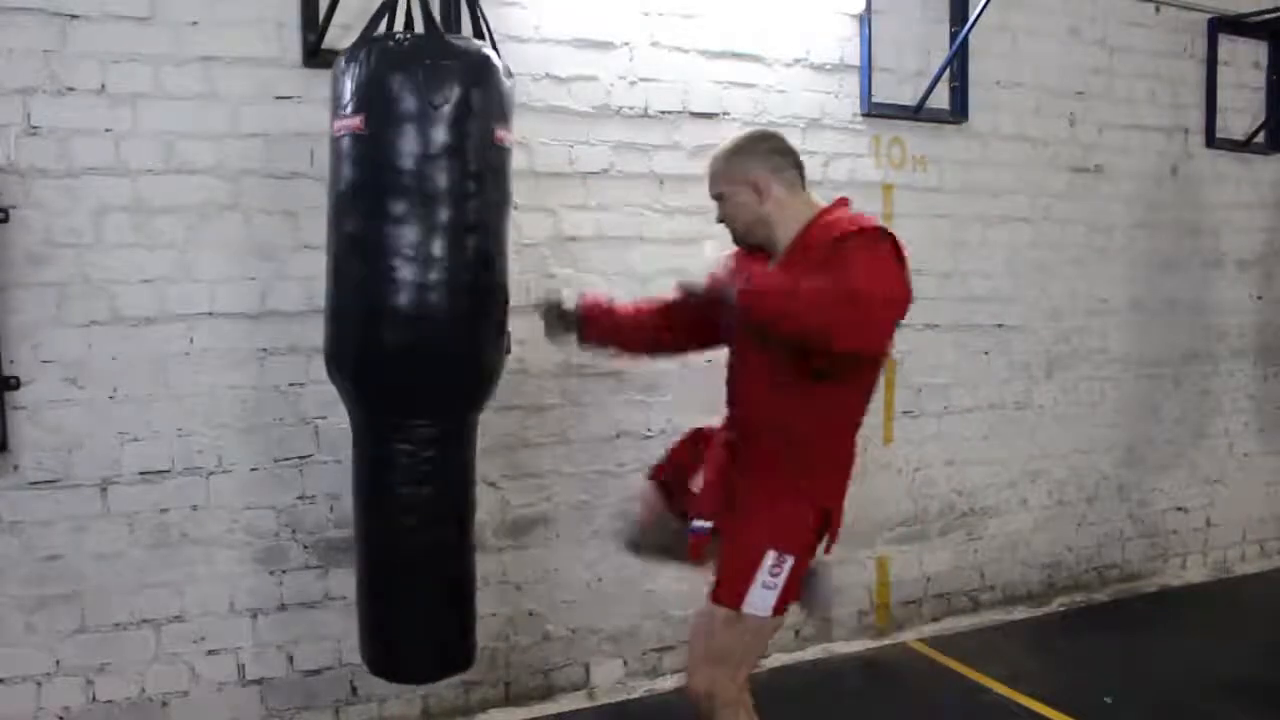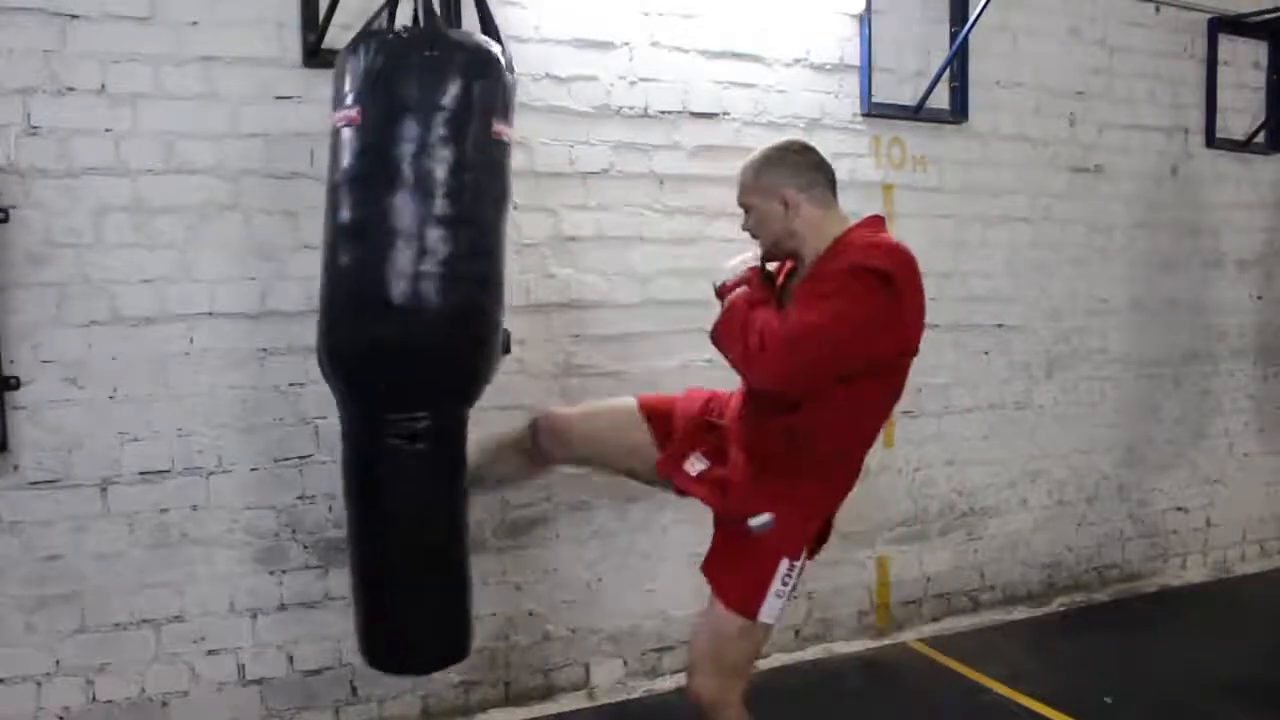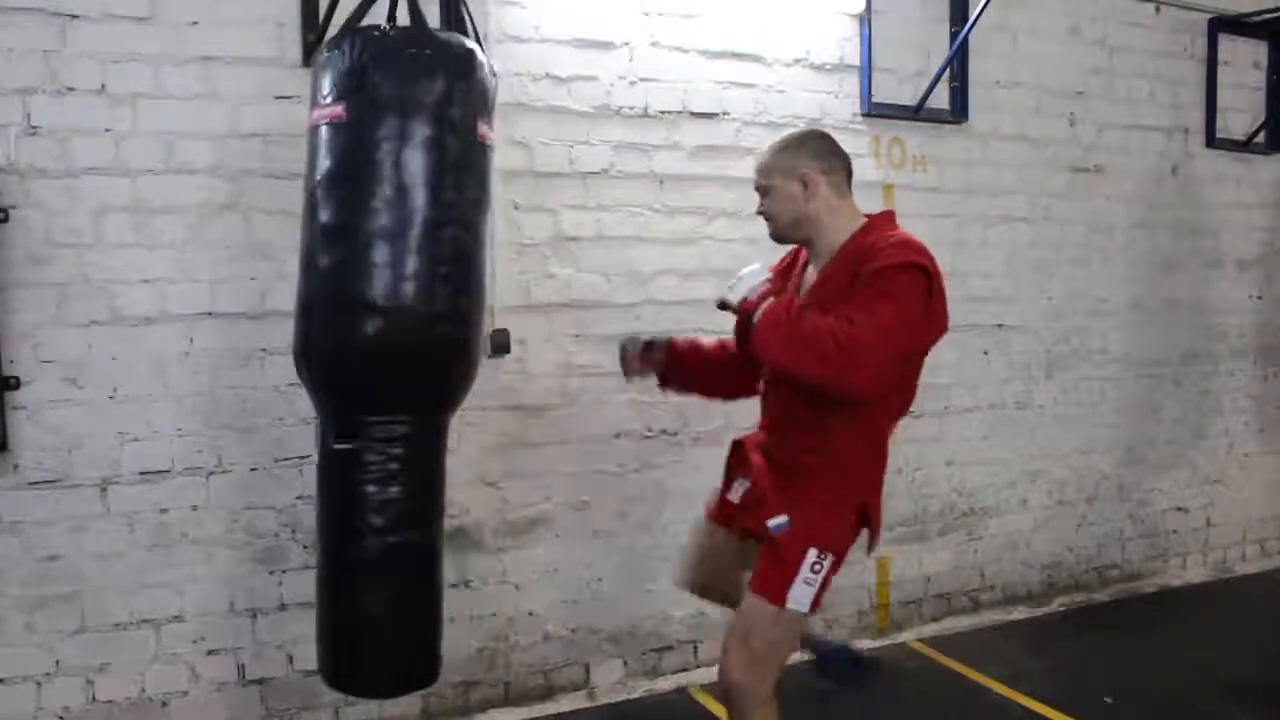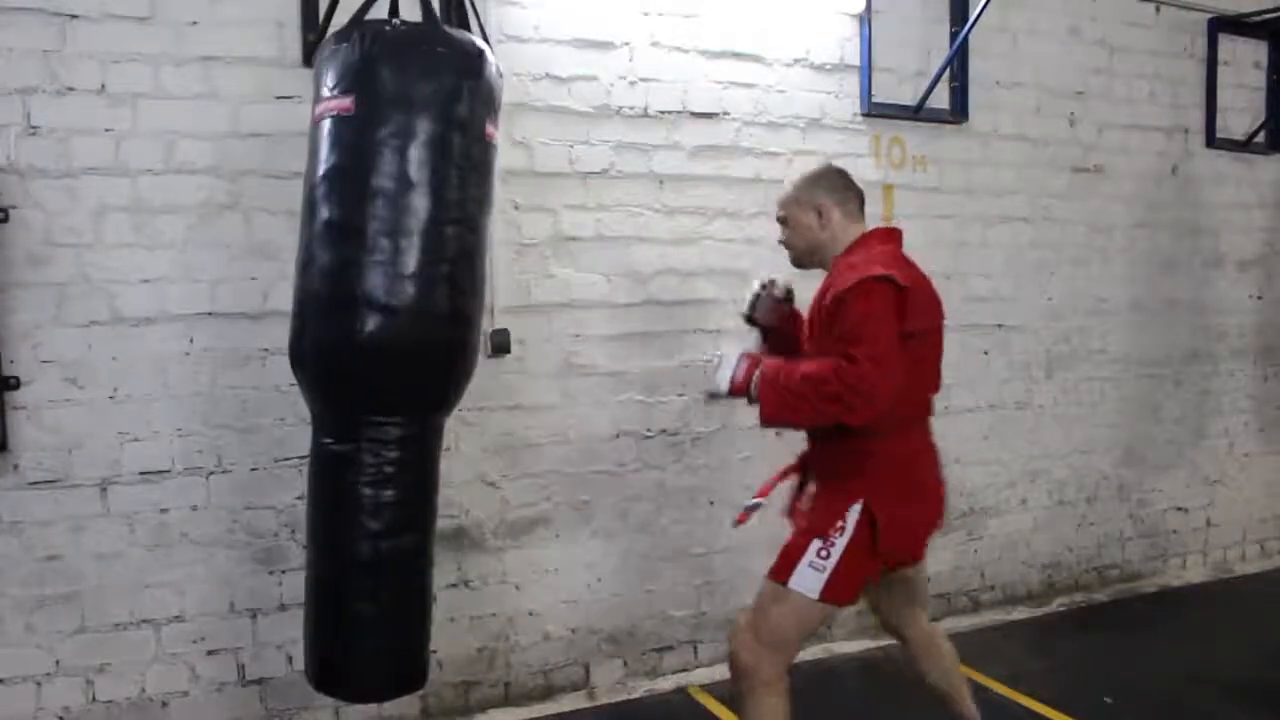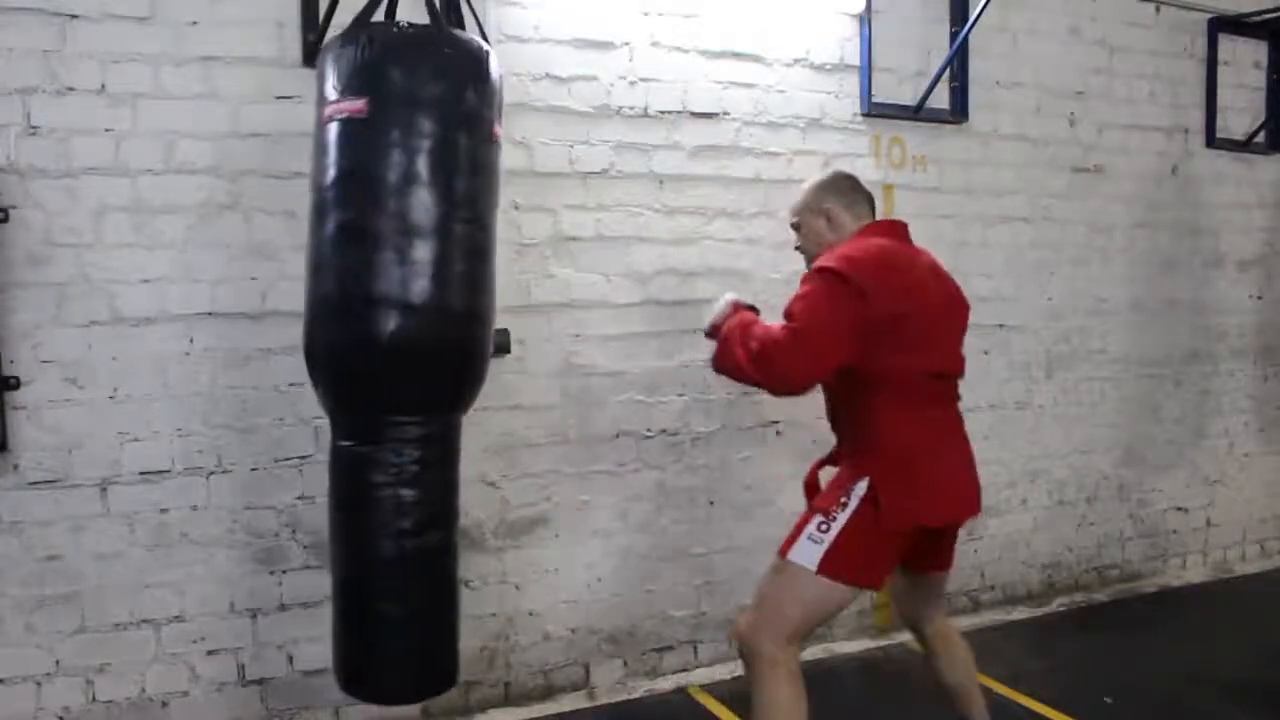
dt=0.2s
person 1, frame 1
left shoulder: (859, 246)
right shoulder: (760, 253)
left elbow: (858, 323)
right elbow: (679, 323)
left wrist: (746, 287)
right wrist: (589, 318)
left hip: (788, 485)
right hip: (741, 452)
person 1, frame 2
left shoulder: (876, 273)
right shoulder: (801, 268)
left elbow: (772, 360)
left wrist: (739, 294)
left hip: (781, 489)
right hip: (729, 430)
right knee: (552, 433)
person 1, frame 3
left shoulder: (898, 267)
right shoulder: (798, 263)
left elbow: (849, 365)
right elbow: (748, 364)
left wrist: (763, 306)
right wrist: (666, 357)
left hip: (821, 487)
right hip: (769, 457)
right knee: (707, 578)
right ankle: (825, 647)
person 1, frame 4
left shoulder: (866, 281)
right shoulder: (865, 275)
left elbow: (859, 390)
right elbow: (824, 375)
left wrist: (753, 375)
right wrist: (781, 322)
left hip: (867, 492)
right hip: (883, 482)
left knee: (754, 654)
right knee: (903, 615)
person 1, frame 5
left shoulder: (846, 269)
right shoulder: (923, 272)
left elbow: (790, 364)
left wrist: (731, 320)
right wrist: (808, 341)
left hip: (888, 478)
right hip: (938, 473)
left knee: (764, 637)
right knee: (925, 614)
